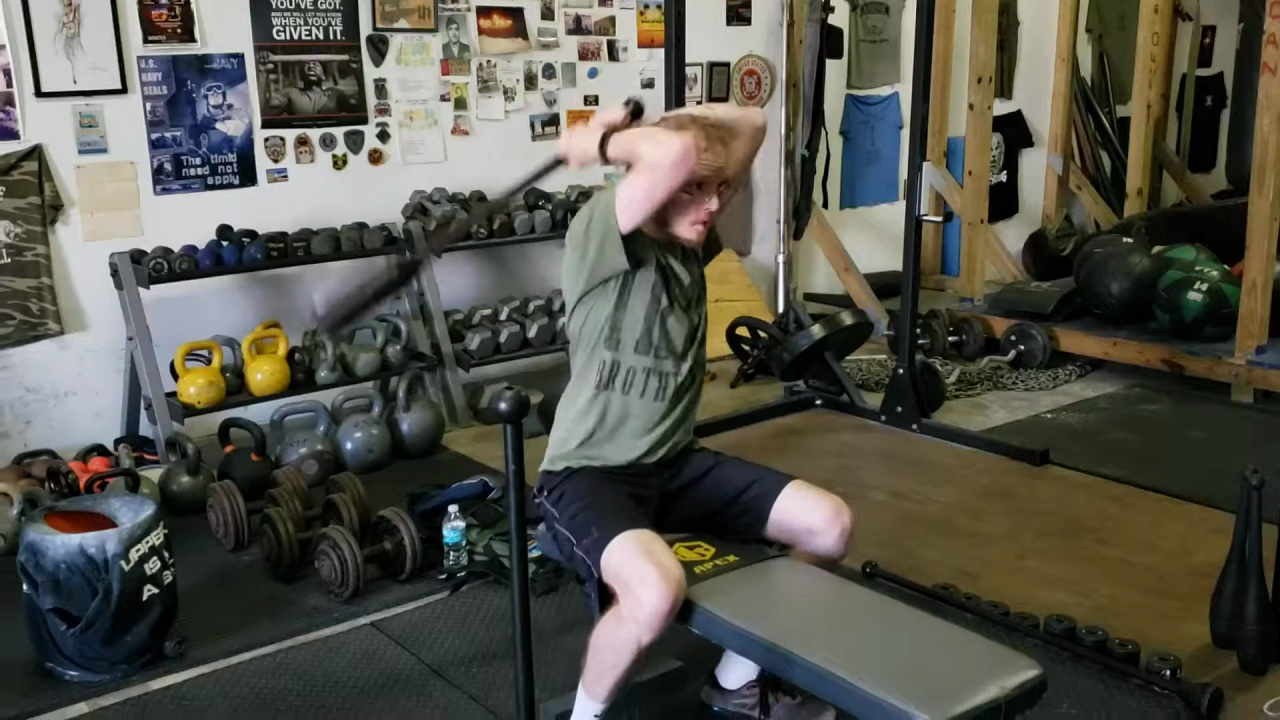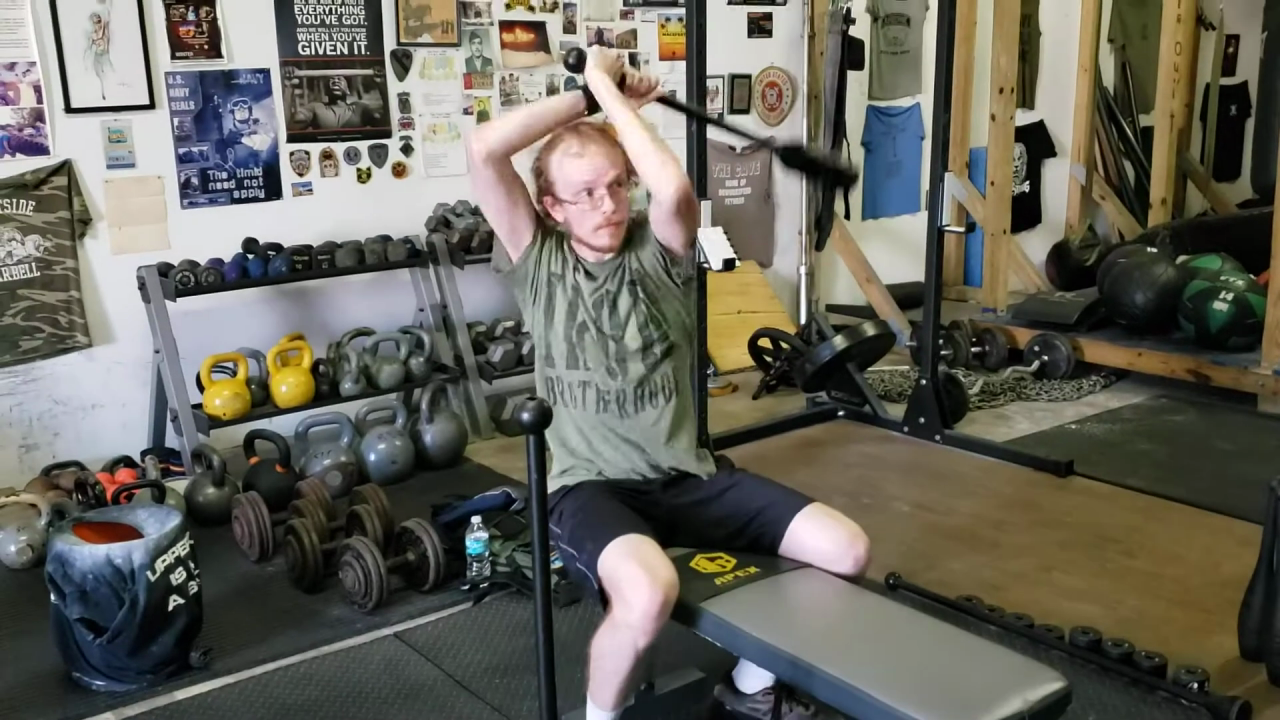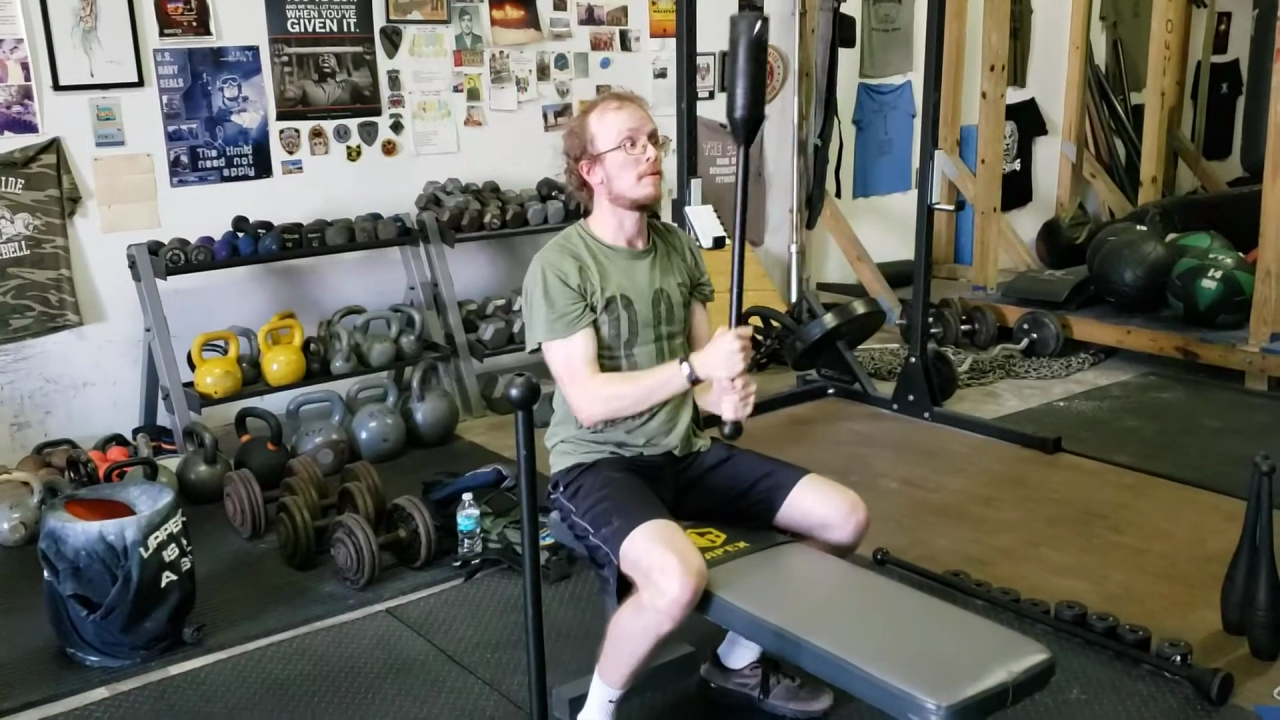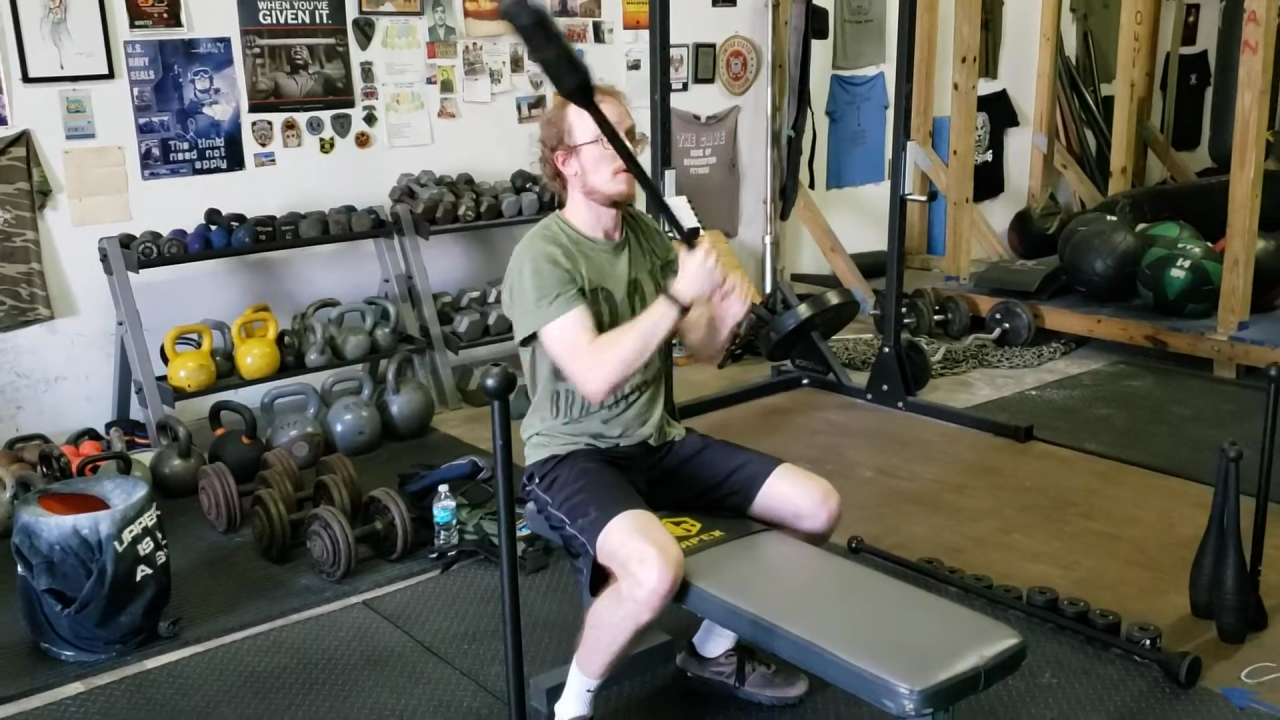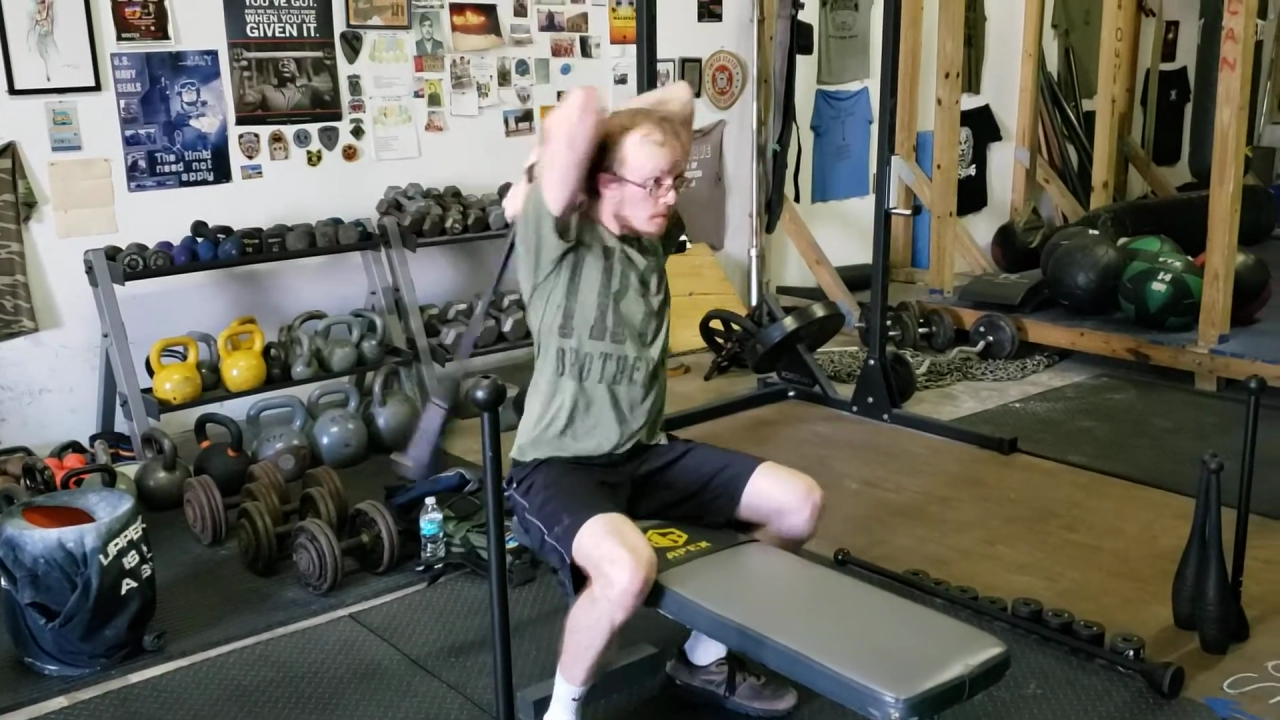
dt=0.5s
person 1, frame 1
left shoulder: (688, 236)
right shoulder: (602, 237)
left elbow: (749, 121)
right elbow: (673, 156)
left wrist: (622, 130)
right wrist: (611, 141)
left hip: (674, 464)
right hip: (588, 474)
left knee: (831, 524)
right knee: (655, 591)
person 1, frame 2
left shoulder: (658, 243)
right shoulder: (537, 258)
left elbow: (676, 190)
right elbow: (483, 151)
left wrist: (609, 89)
right wrist: (583, 97)
left hip: (688, 475)
right hip: (592, 486)
left knee: (848, 551)
right knee: (646, 594)
person 1, frame 3
left shoulder: (678, 246)
right shoulder: (559, 266)
left elbow: (700, 354)
right elbow: (588, 400)
left wrist: (726, 385)
right wrist: (697, 370)
left hip: (685, 450)
right hip: (597, 464)
left knee: (844, 517)
right knee: (676, 580)
left ankle: (739, 661)
person 1, frame 4
left shoulder: (648, 233)
right shoulder: (541, 254)
left elbow: (700, 344)
right elbow: (597, 375)
left wrist: (719, 317)
right wrist: (680, 296)
left hip: (657, 442)
right hip: (572, 454)
left knee: (817, 505)
right knee: (654, 570)
left ankle: (714, 649)
person 1, frame 5
left shoulder: (647, 224)
right shoulder: (557, 230)
left elbow: (678, 98)
right elbow: (581, 116)
left wrist: (600, 142)
right wrist: (542, 178)
left hip: (647, 453)
right hip: (556, 463)
left knee: (800, 503)
right knee: (625, 570)
left ankle: (704, 656)
